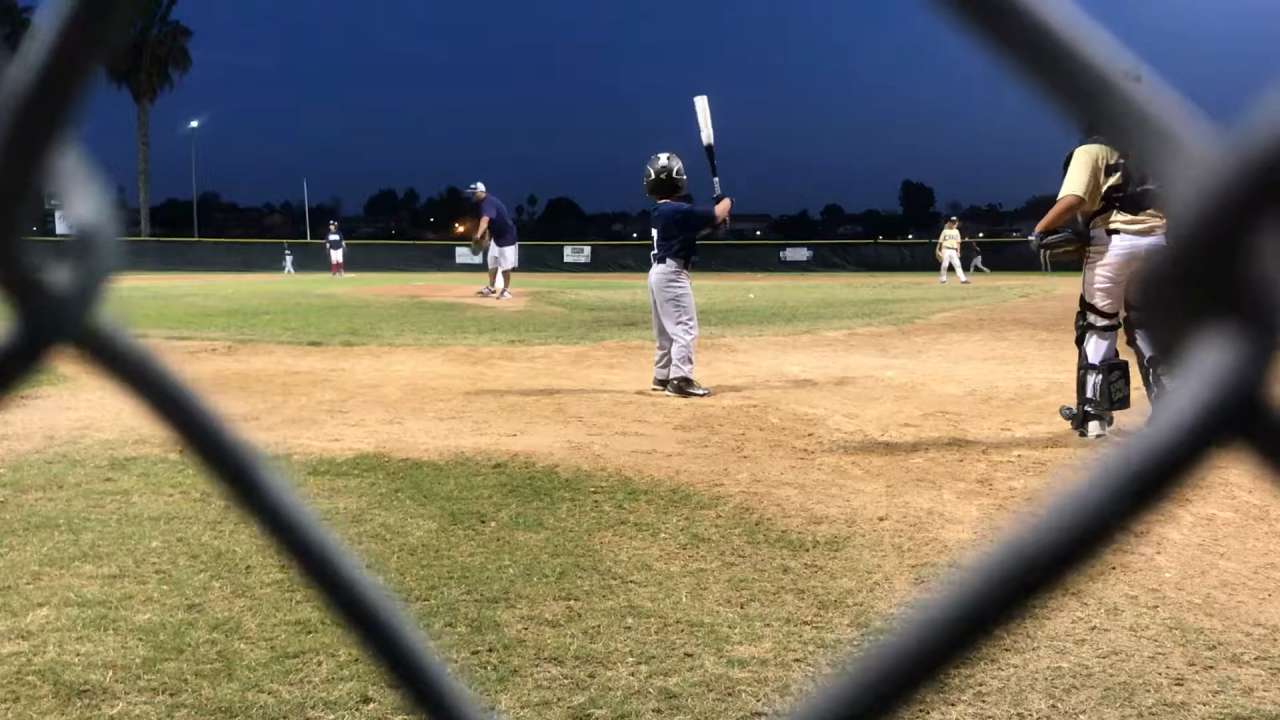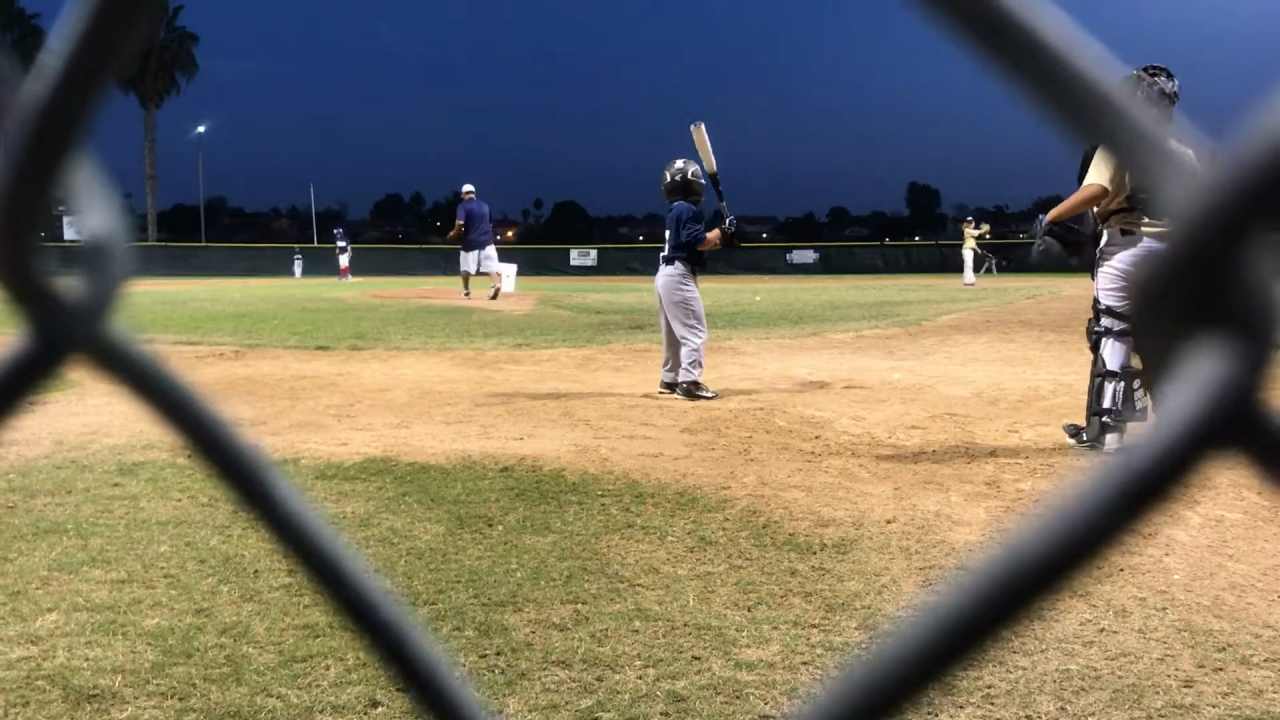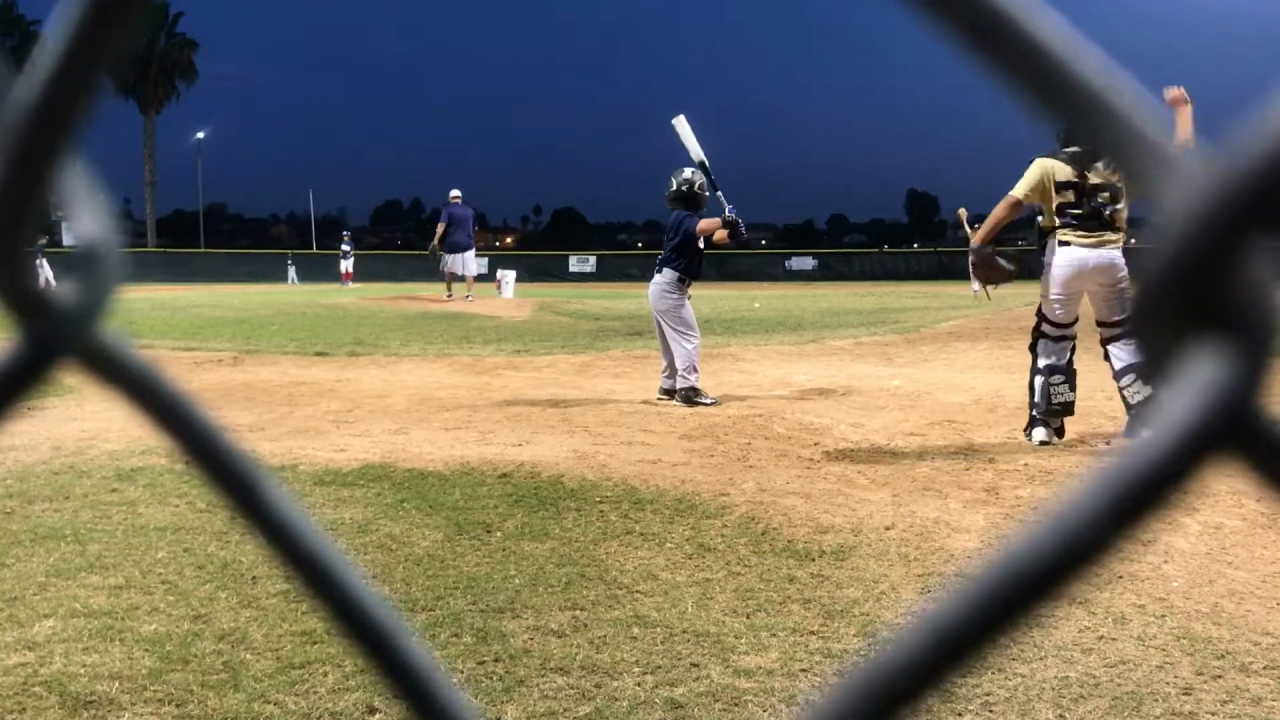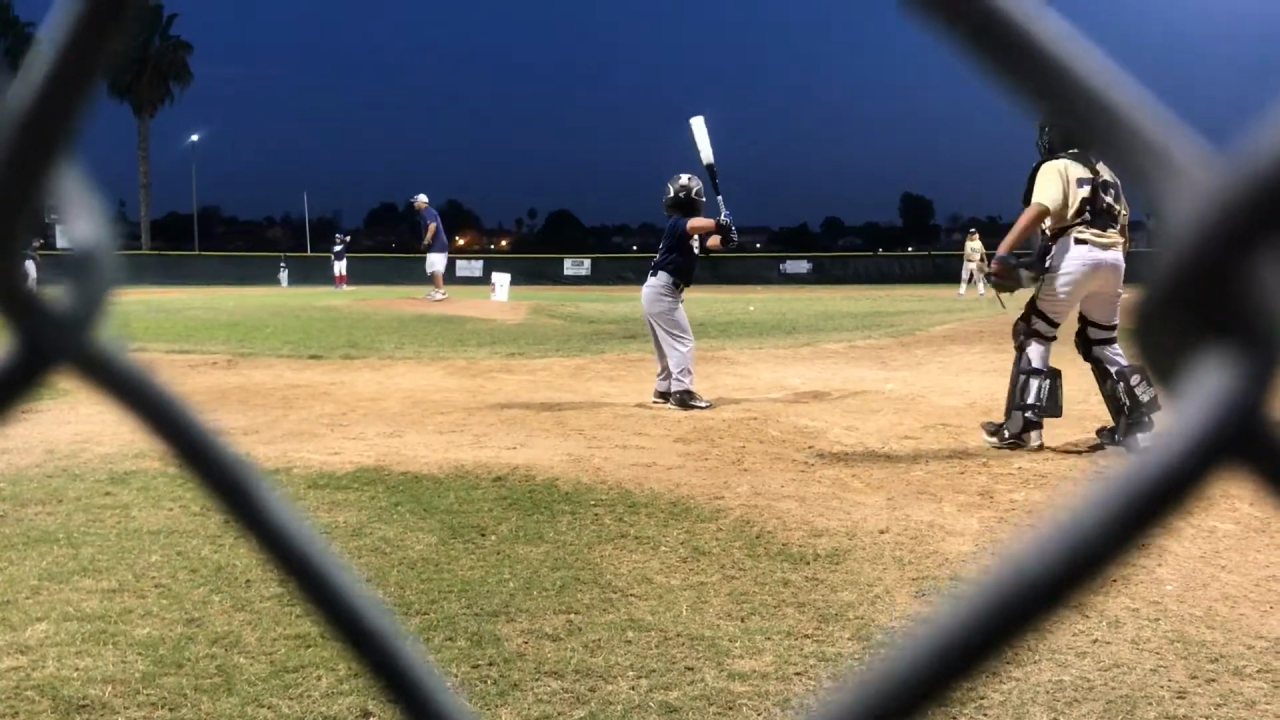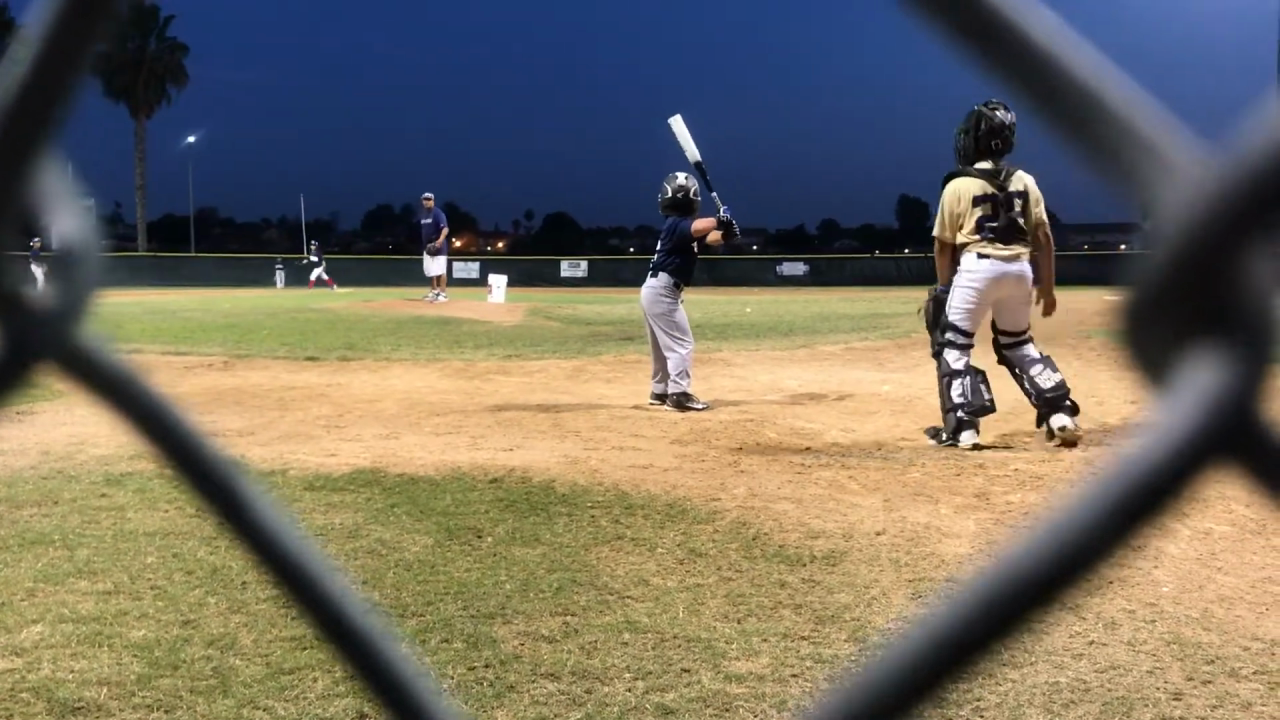
dt=1s
person 1, frame 1
left shoulder: (1090, 153)
left elbow: (1071, 202)
left wrist: (1038, 231)
left hip: (1113, 249)
right hip: (1154, 243)
left knee: (1099, 329)
right knee: (1147, 326)
left ankle: (1094, 417)
person 1, frame 2
right shoulder: (1181, 152)
left elbow: (1095, 191)
left wrist: (1050, 218)
left hip: (1126, 245)
right hip: (1169, 247)
left knee: (1112, 334)
left ankle: (1106, 428)
person 1, frame 3
left shoulder: (1048, 165)
right shoulder: (1119, 162)
left elbow: (1011, 202)
right elbow: (1181, 146)
left wrist: (979, 241)
right wrist: (1182, 106)
left hip: (1065, 257)
right hip: (1110, 257)
left knee: (1053, 340)
right knee: (1122, 340)
left ankle: (1044, 423)
right ankle: (1148, 418)
person 1, frame 4
left shoulder: (1056, 168)
right shoulder: (1106, 173)
left elbow: (1037, 210)
right elbow: (1123, 230)
left wrist: (1002, 252)
right wrist: (1114, 280)
left hip: (1076, 255)
right hip: (1113, 258)
left knee: (1035, 336)
right knee: (1104, 344)
left ankle: (1023, 426)
right ankle: (1136, 426)
person 1, frame 5
left shoulder: (958, 186)
right shoulder: (1025, 181)
left elbow: (944, 244)
right elbow: (1043, 237)
left wrist: (943, 287)
right wrist: (1046, 284)
left hip: (978, 268)
right hip: (1019, 268)
left knee: (951, 346)
right knee: (1019, 345)
left ankle: (962, 428)
right ankle: (1058, 413)
person 2, frame 1
left shoulder: (660, 210)
right shoulder: (678, 210)
left elbow: (691, 232)
right elbow: (715, 215)
left wrist: (712, 223)
right wrist: (727, 201)
left hip: (659, 272)
right hip: (671, 273)
left knee: (667, 329)
right knee: (685, 327)
left ankle: (662, 376)
right ankle: (680, 380)
person 2, frame 2
left shoulder: (677, 211)
right shoulder: (687, 210)
left elbow: (697, 243)
right elbow: (700, 242)
left wrist: (723, 240)
right wrist: (722, 230)
left hip: (668, 275)
right hip: (679, 277)
left knee: (675, 333)
right knee: (694, 332)
left ankle: (670, 380)
right ankle: (688, 383)
person 2, frame 3
left shoulder: (683, 218)
right shoulder: (682, 218)
left elbow: (711, 237)
right elbow: (701, 228)
left wrist: (731, 233)
right wrist: (724, 221)
left hip: (665, 286)
right hip: (669, 287)
left knee: (672, 339)
right knee: (688, 338)
left ankle: (669, 386)
right ankle: (687, 390)
person 2, frame 4
left shoulder: (689, 229)
right shoulder: (677, 223)
left elbow: (709, 241)
right elbow: (695, 225)
left wrist: (725, 239)
right wrist: (718, 223)
left hip: (660, 291)
right hip: (661, 291)
left knee: (668, 342)
right knee: (682, 341)
left ankle: (664, 389)
right ankle: (681, 393)
person 2, frame 5
left shoulder: (679, 225)
right shoulder: (677, 224)
left elbow: (706, 237)
right elbow: (699, 228)
left wrist: (725, 234)
right wrist: (718, 220)
left hip: (656, 290)
right hip: (662, 292)
left knee: (665, 344)
right knee: (682, 343)
left ankle: (660, 391)
right ankle: (678, 395)
